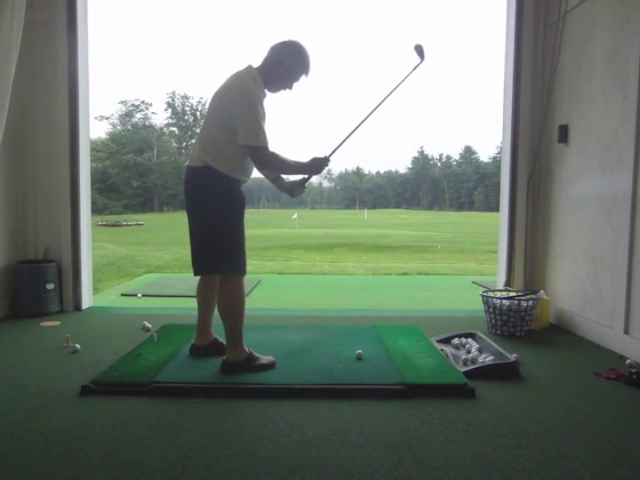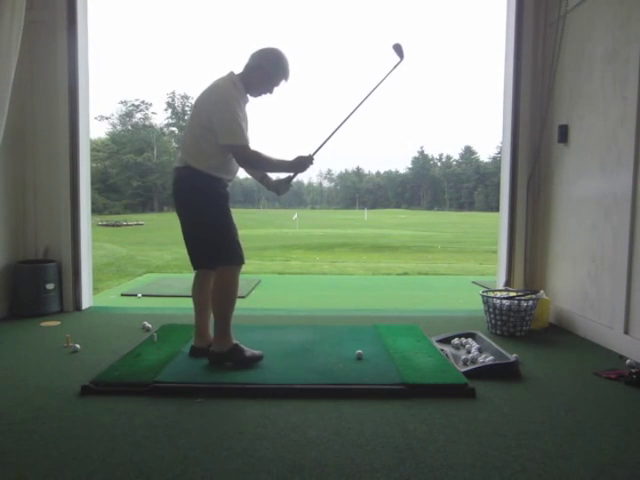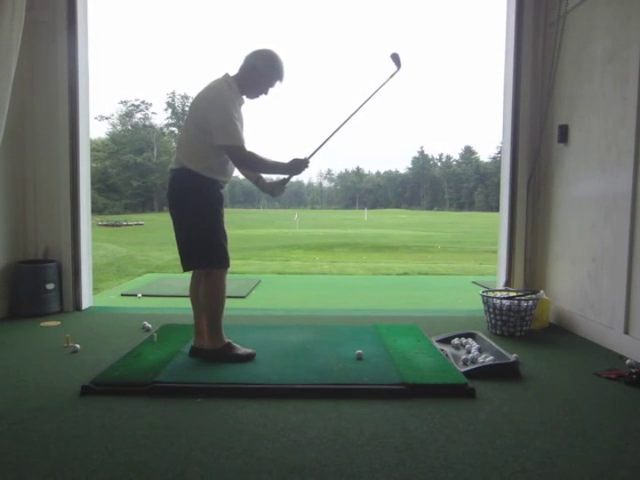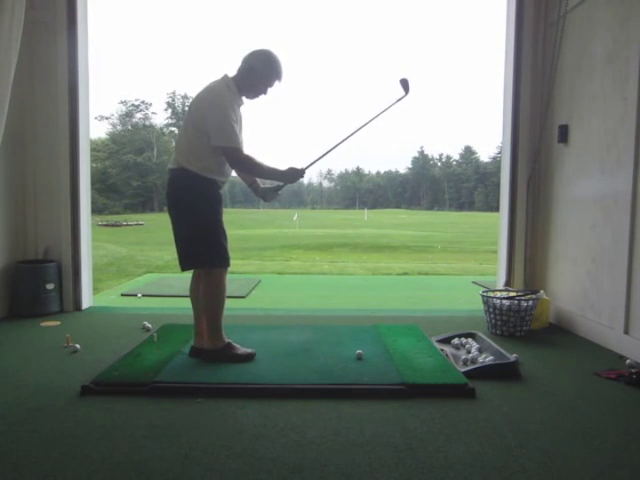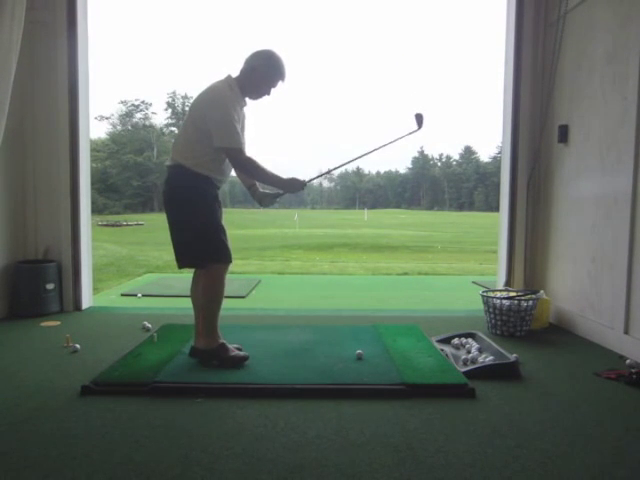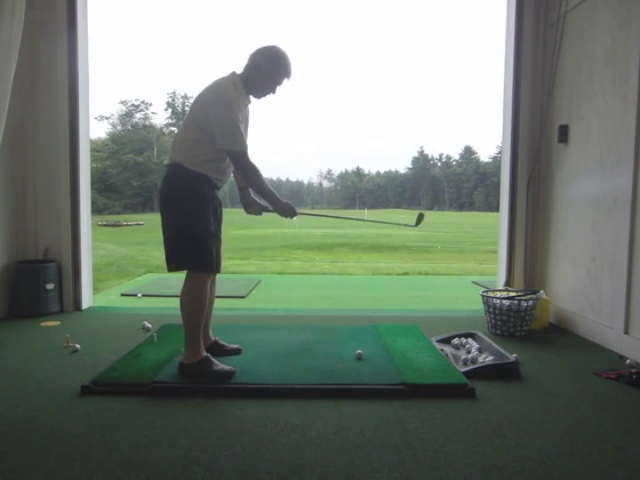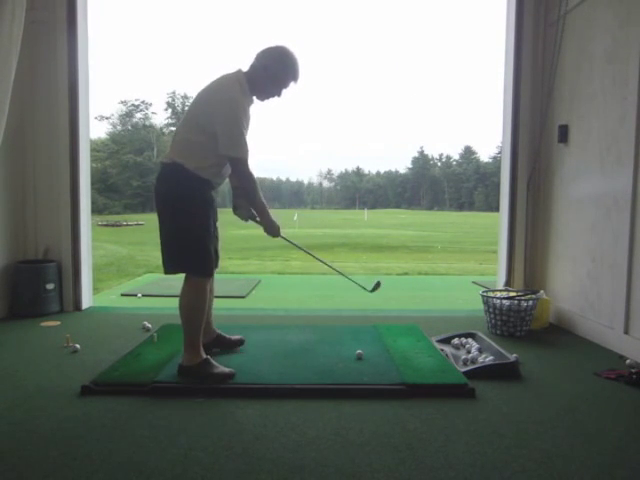
dt=0.4s
person 1, frame 1
left shoulder: (244, 85)
right shoulder: (247, 92)
left elbow: (254, 154)
right elbow: (260, 156)
left wrist: (283, 183)
right wrist: (306, 168)
left hip: (207, 183)
right hip: (215, 185)
left knee: (213, 267)
right knee: (231, 270)
left ankle: (204, 338)
right ankle: (236, 353)
person 1, frame 2
left shoulder: (231, 94)
right shoulder: (226, 96)
left elbow: (240, 155)
right elbow: (244, 156)
left wrist: (270, 182)
right wrist: (291, 166)
left hip: (201, 185)
right hip: (199, 186)
left knee: (210, 265)
right knee: (228, 262)
left ankle: (203, 340)
right ankle: (222, 342)
person 1, frame 3
left shoulder: (227, 95)
right shoulder: (221, 97)
left elbow: (236, 155)
right elbow: (239, 156)
left wrist: (264, 184)
right wrist: (286, 168)
left hip: (198, 187)
right hip: (194, 187)
left knee: (205, 266)
right knee: (215, 266)
left ankle: (202, 340)
right ankle: (215, 343)
person 1, frame 4
left shoulder: (228, 97)
right shoulder: (219, 98)
left elbow: (234, 157)
right elbow: (236, 158)
left wrist: (257, 187)
right wrist: (281, 175)
left hip: (198, 187)
right hip: (193, 188)
left knee: (205, 267)
right knee: (215, 266)
left ankle: (202, 340)
right ankle: (215, 343)
person 1, frame 5
left shoulder: (234, 99)
right shoulder: (221, 98)
left elbow: (236, 158)
right elbow: (238, 159)
left wrist: (255, 191)
right wrist: (281, 184)
left hip: (200, 187)
right hip: (188, 186)
left knee: (207, 264)
right knee: (216, 262)
left ankle: (204, 339)
right ankle: (208, 342)
person 1, frame 6
left shoulder: (235, 95)
right shoulder: (226, 98)
left elbow: (236, 159)
right elbow: (242, 162)
left wrist: (246, 195)
right wrist: (276, 202)
left hip: (201, 187)
right hip: (188, 186)
left knee: (209, 268)
right knee: (200, 270)
left ankle: (204, 339)
right ankle: (192, 356)
person 1, frame 7
left shoulder: (234, 89)
right shoulder: (232, 99)
left elbow: (233, 163)
right elbow: (241, 169)
left wrist: (239, 198)
right wrist: (264, 215)
left hip: (191, 185)
right hip: (184, 186)
left knee: (206, 266)
right knee: (198, 271)
left ankle: (207, 335)
right ankle: (192, 358)
